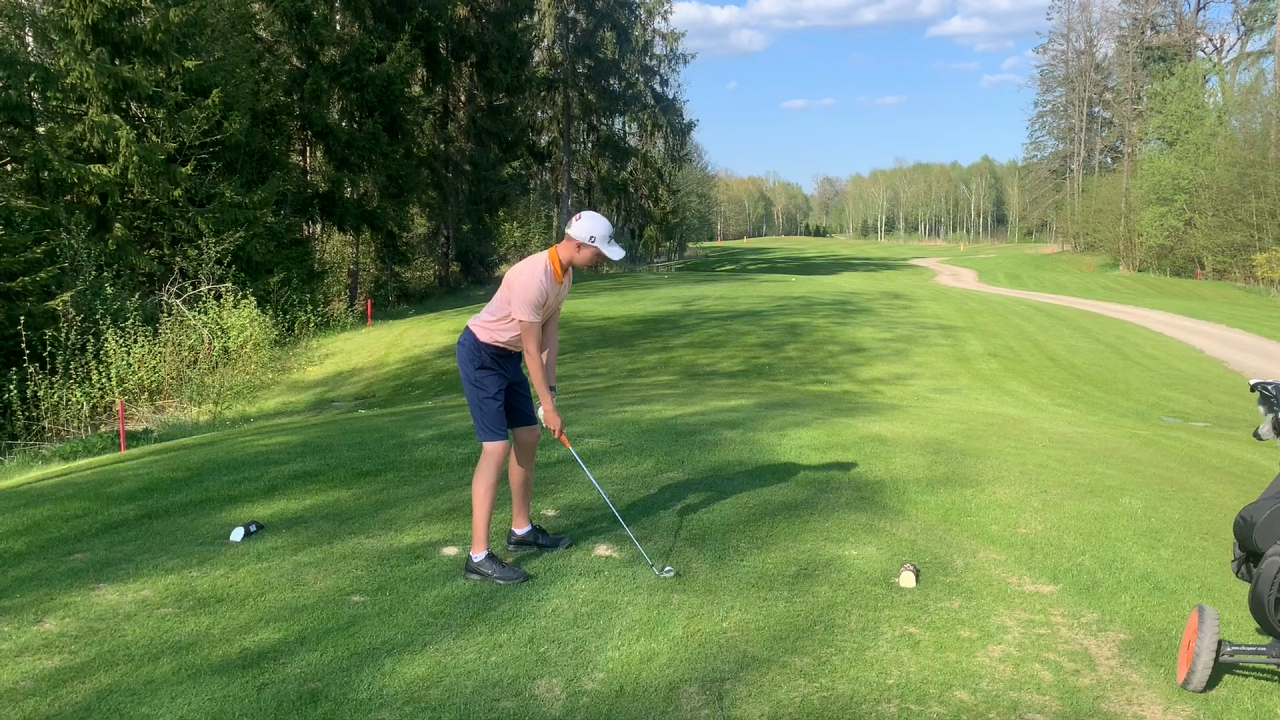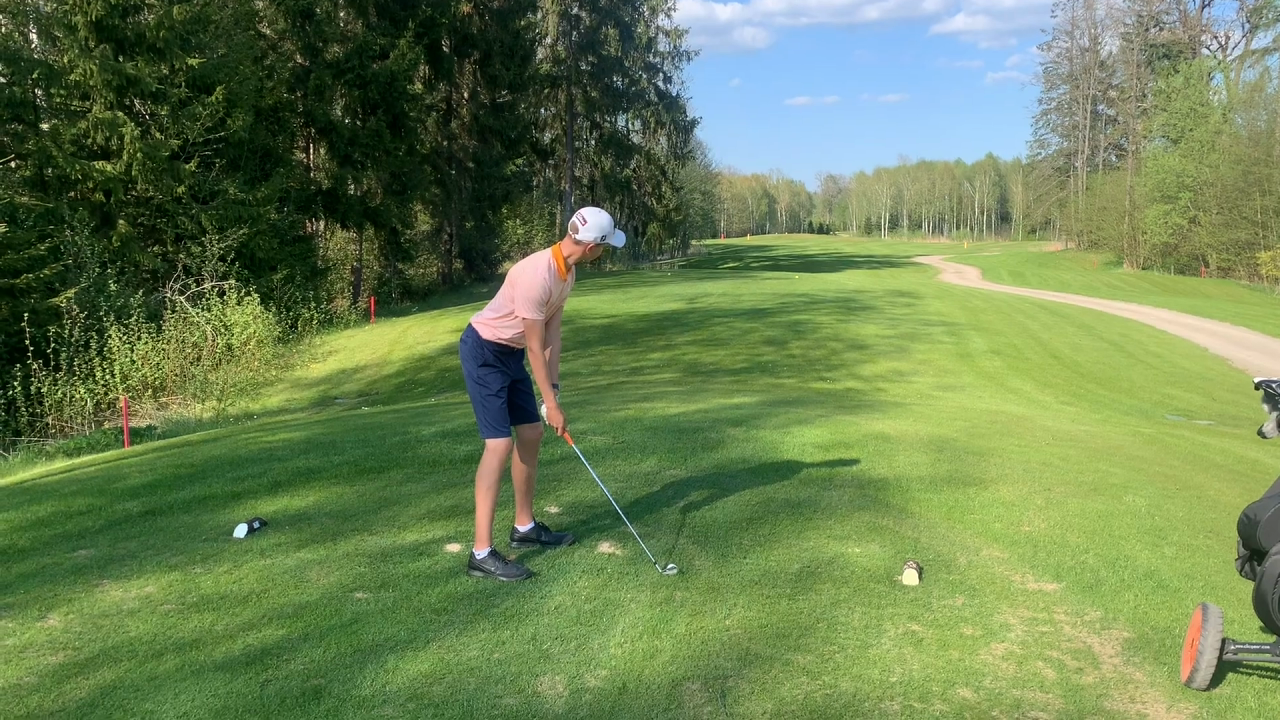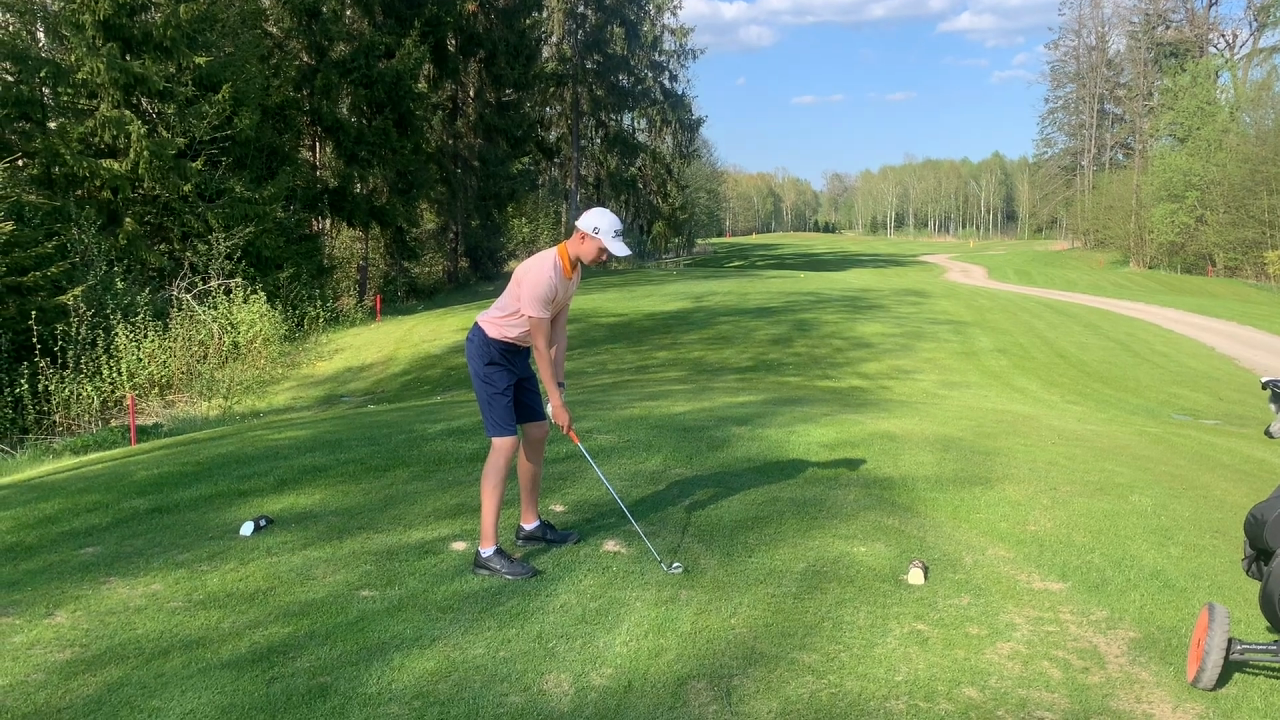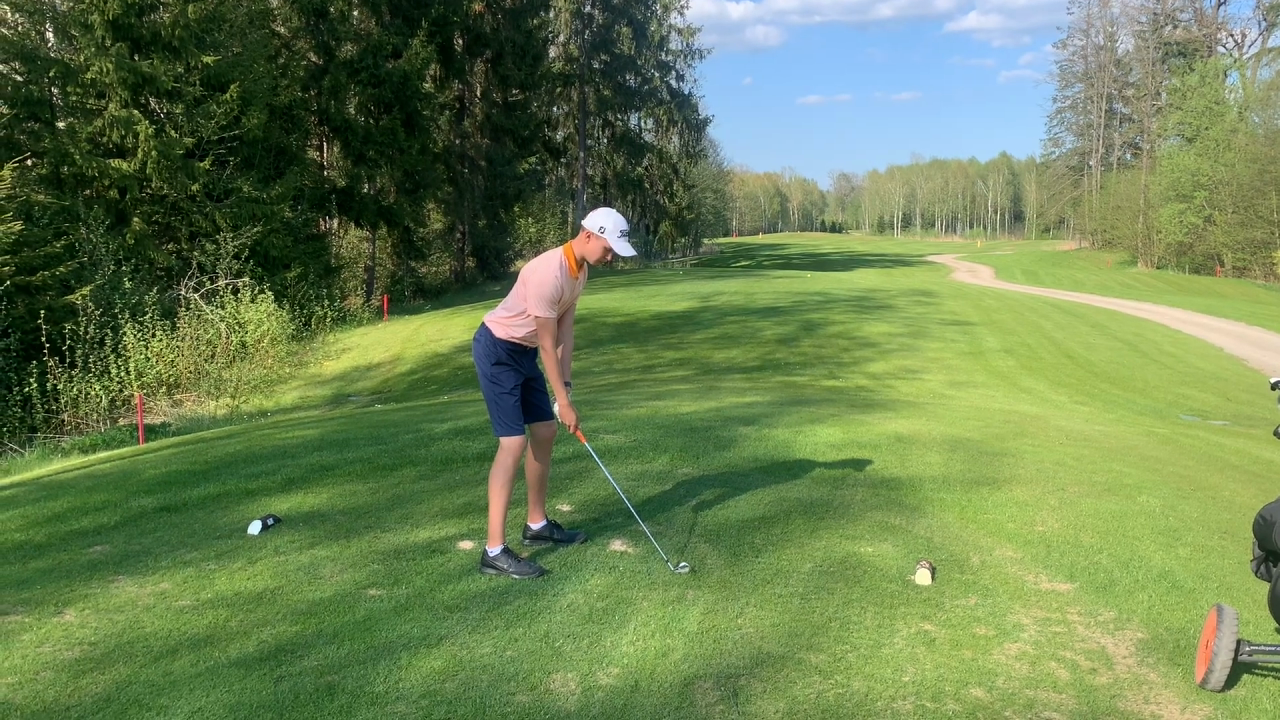
dt=0.4s
person 1, frame 1
left shoulder: (565, 274)
right shoulder: (533, 277)
left elbow: (550, 335)
right elbow: (532, 348)
left wrist: (550, 392)
right wrist: (548, 405)
left hip: (506, 355)
right hip: (481, 354)
left knee: (528, 436)
right knee: (498, 447)
left ankle: (521, 529)
right ankle: (479, 556)
person 1, frame 2
left shoulder: (567, 271)
right shoulder: (537, 276)
left elbow: (552, 332)
right elbow: (535, 347)
left wrist: (554, 389)
right wrist: (551, 404)
left hip: (510, 352)
right hip: (484, 351)
left knee: (531, 432)
right knee: (500, 444)
left ankle: (525, 527)
right ankle: (482, 553)
person 1, frame 3
left shoulder: (573, 270)
right shoulder: (542, 273)
left elbow: (558, 331)
right elbow: (541, 344)
left wrist: (559, 387)
right wrist: (557, 402)
left hip: (515, 350)
right hip: (490, 349)
left knee: (537, 431)
right knee: (506, 442)
left ankle: (530, 524)
right ankle: (487, 551)
person 1, frame 4
left shoulder: (580, 270)
right shoulder: (548, 273)
left elbow: (565, 331)
right elbow: (548, 344)
left wrist: (566, 387)
right wrist: (564, 402)
left hip: (523, 350)
right hip: (497, 349)
left knee: (544, 431)
right knee: (514, 442)
left ankle: (537, 524)
right ankle: (495, 551)
